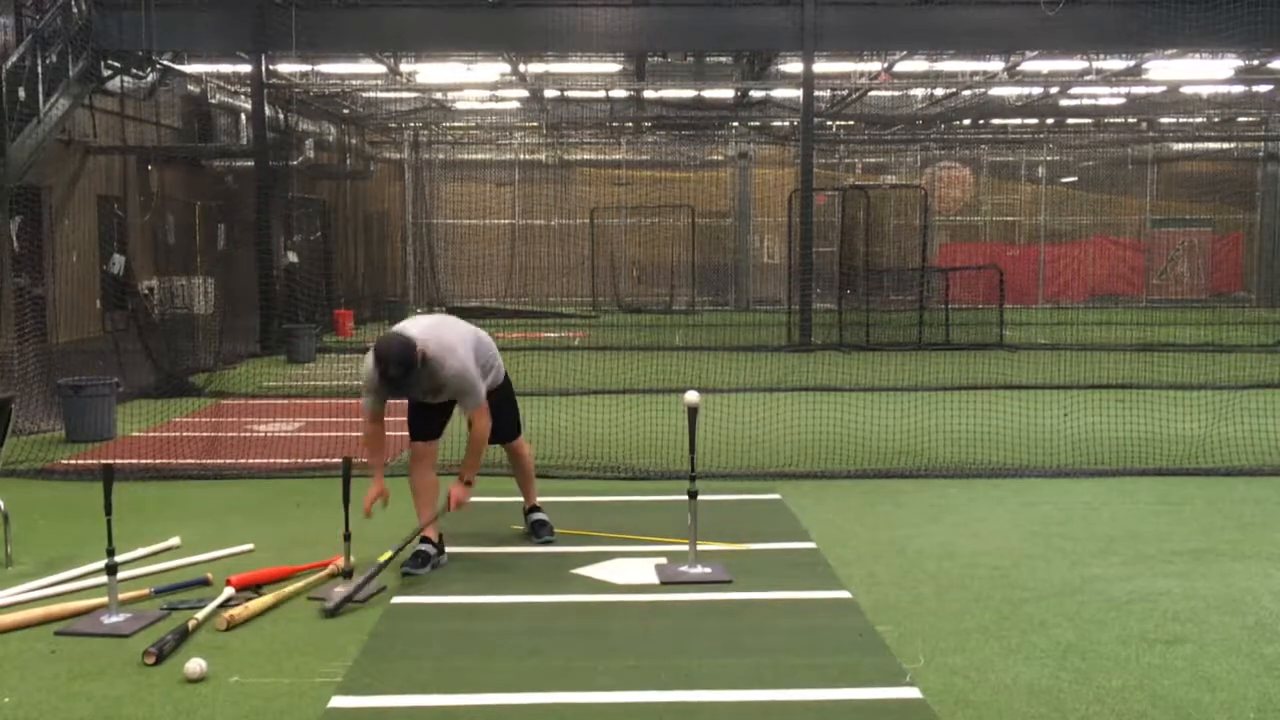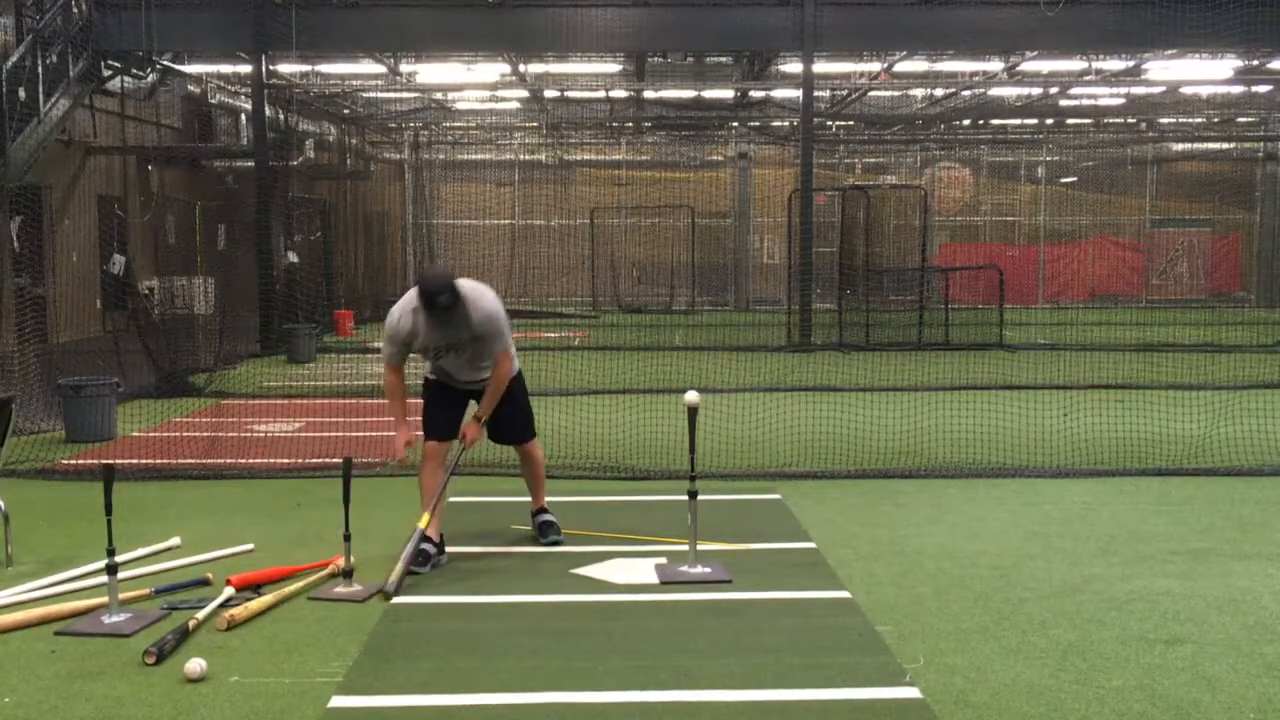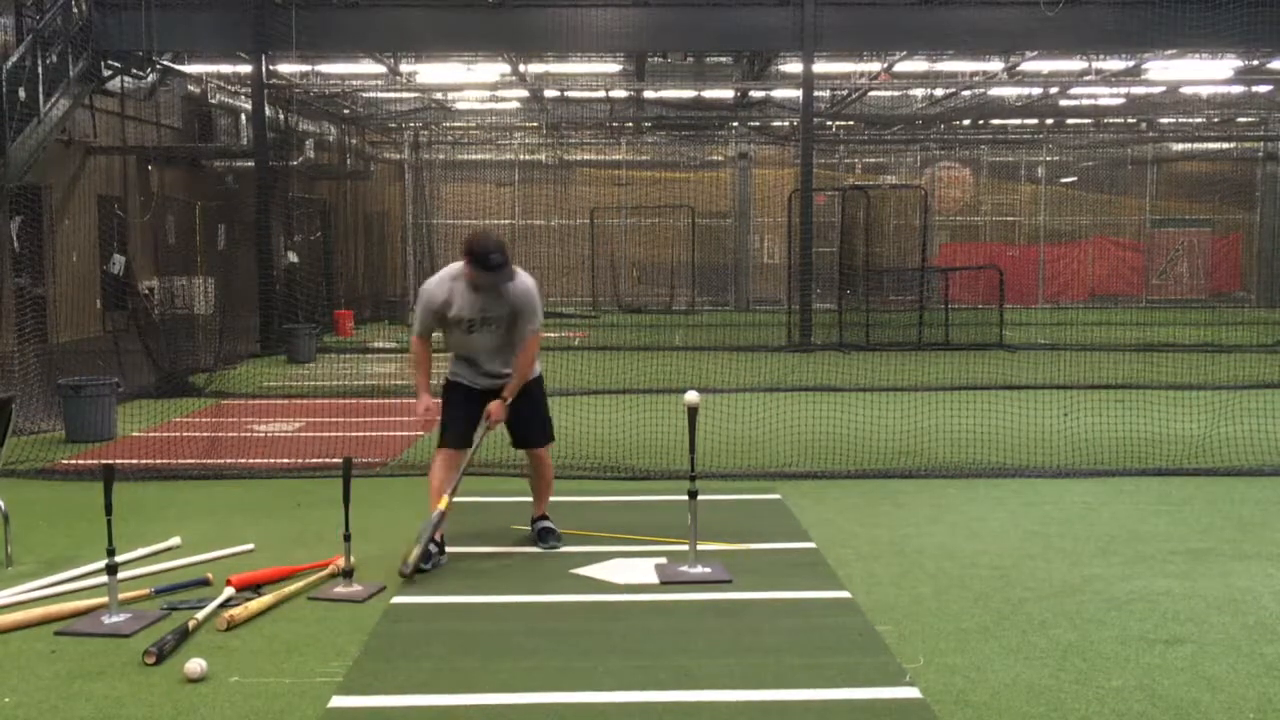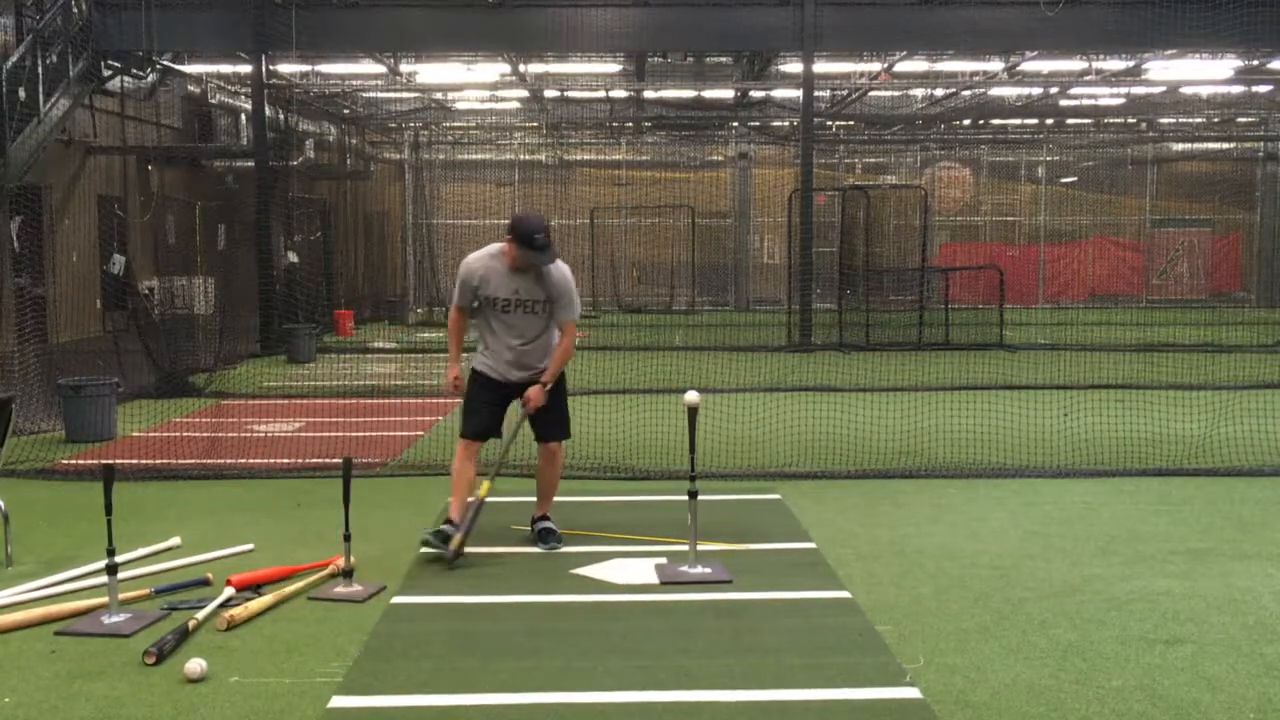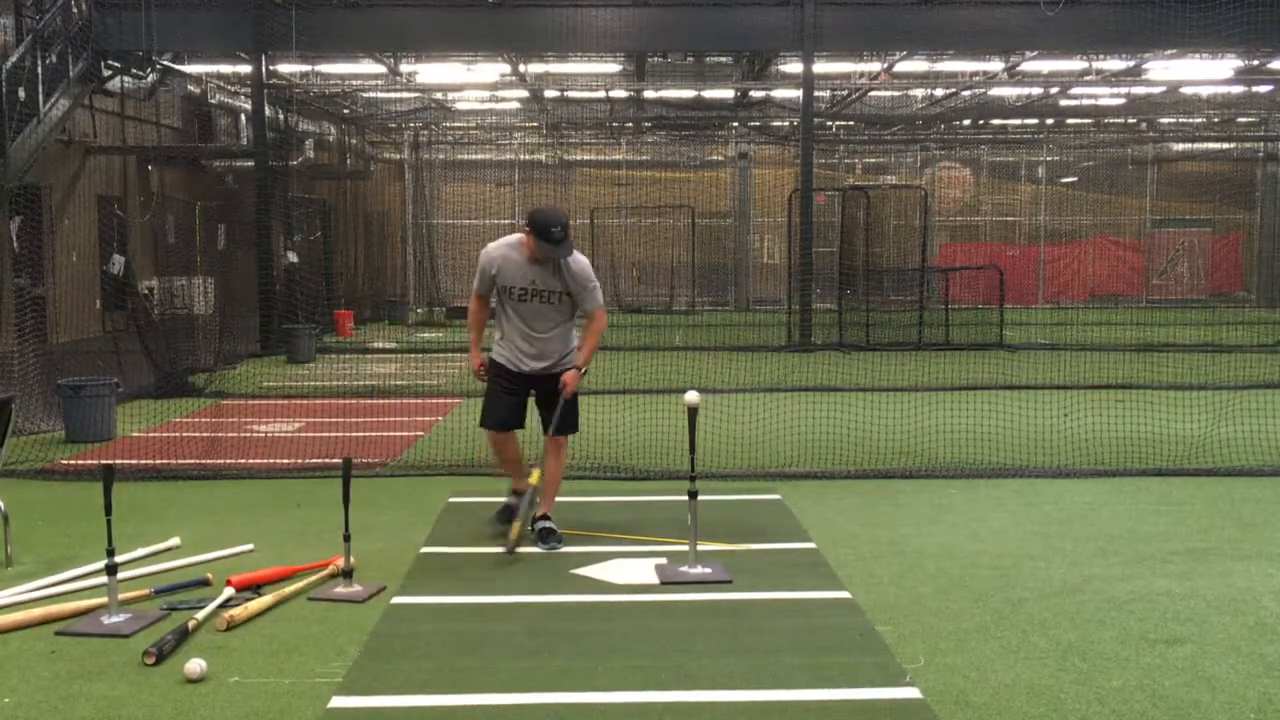
dt=0.2s
person 1, frame 1
left shoulder: (455, 362)
right shoulder: (376, 368)
left elbow: (481, 423)
right elbow: (373, 421)
left wrist: (465, 480)
right wrist: (377, 478)
left hip: (483, 371)
right hip: (429, 386)
left knee: (513, 442)
right knee: (420, 452)
left ankle: (533, 509)
right ankle: (431, 540)
person 1, frame 2
left shoulder: (485, 307)
right shoulder: (400, 319)
left elbow: (503, 365)
right elbow: (393, 371)
left wrist: (479, 419)
right wrist: (402, 426)
left hip: (495, 370)
right hip: (444, 379)
left knee: (526, 443)
right knee: (433, 450)
left ankle: (541, 511)
right ankle: (433, 540)
person 1, frame 3
left shoulder: (522, 286)
right shoulder: (437, 289)
left elbow: (530, 347)
right elbow: (421, 339)
left wrist: (505, 399)
right wrist: (424, 392)
left hip: (519, 378)
right hip: (465, 378)
left knee: (539, 450)
right knee: (448, 451)
left ankle: (541, 518)
right ankle: (436, 539)
person 1, frame 4
left shoulder: (558, 275)
right shoulder: (475, 266)
left elbow: (568, 334)
right elbow: (459, 312)
left wrist: (544, 384)
right wrist: (454, 363)
left hip: (545, 371)
right hip: (490, 369)
left knee: (551, 446)
right knee: (469, 441)
left ankle: (542, 518)
right ankle: (452, 523)
person 1, frame 5
left shoulder: (577, 266)
right shoulder: (494, 255)
left elbow: (598, 319)
right elbow: (479, 300)
left wrist: (579, 368)
right wrist: (475, 349)
left hip: (560, 364)
right hip: (508, 360)
left knee: (558, 438)
right knee: (498, 432)
left ankle: (543, 516)
right ankle: (518, 489)
